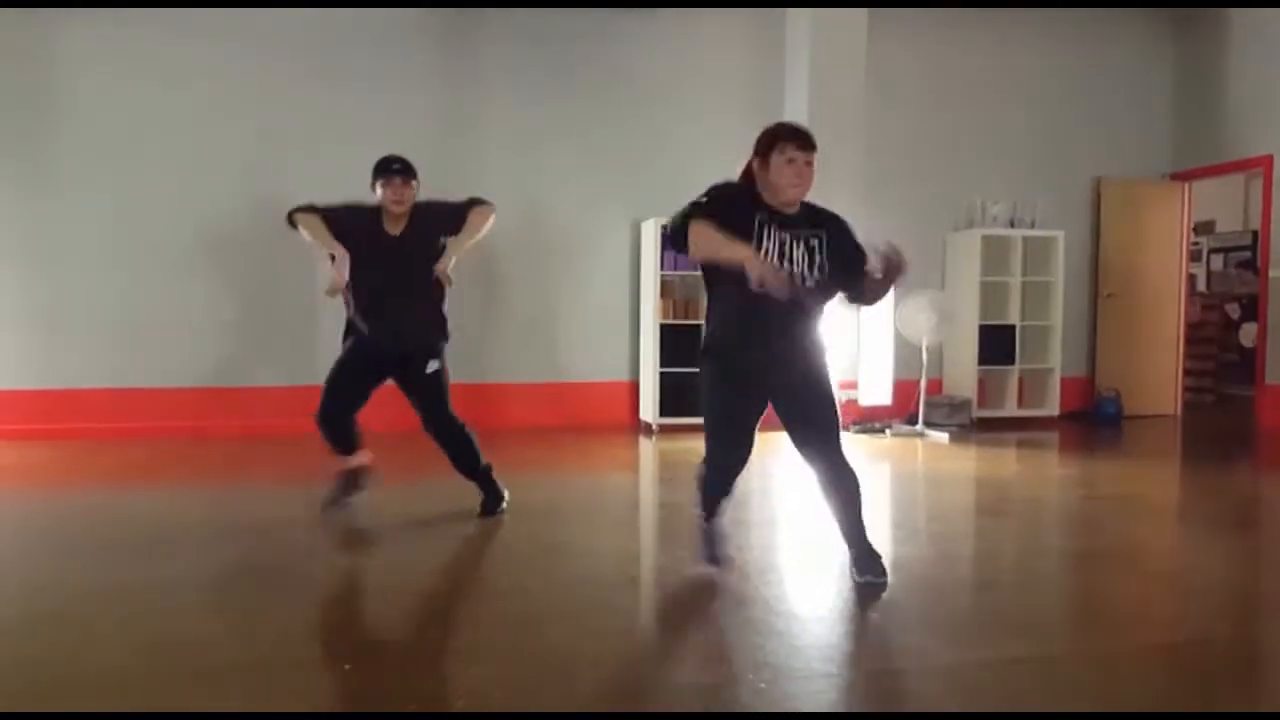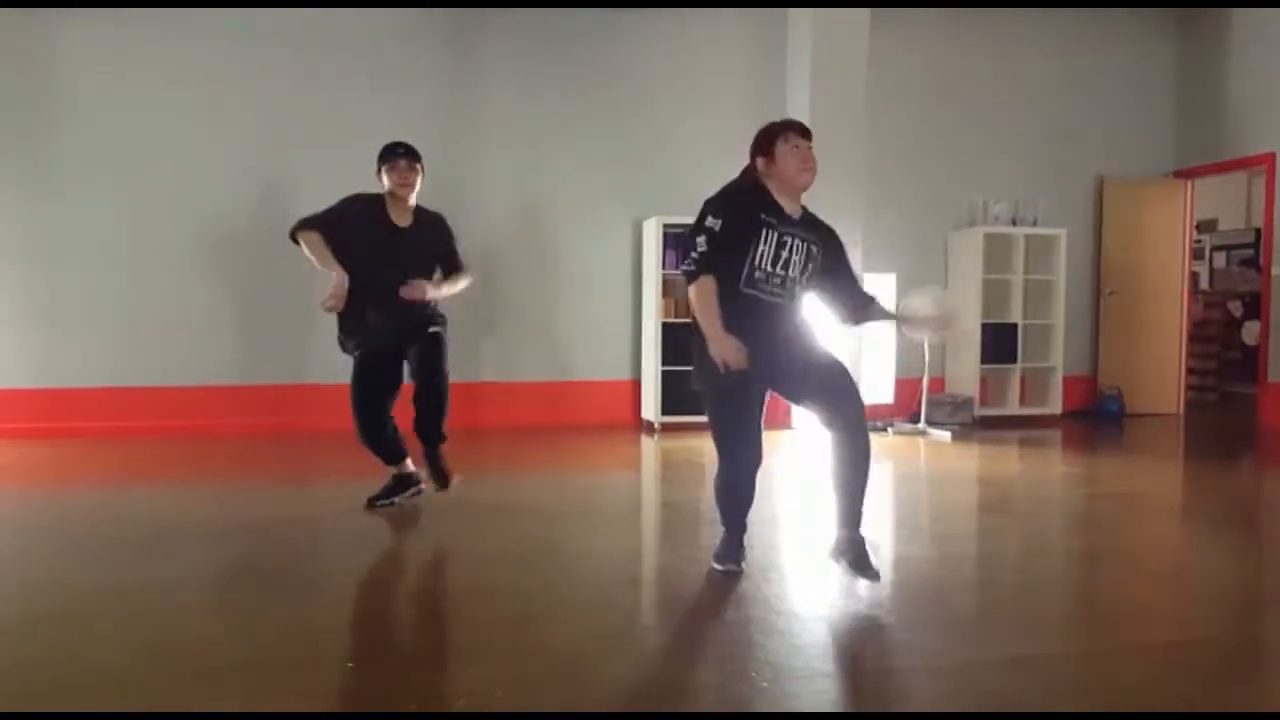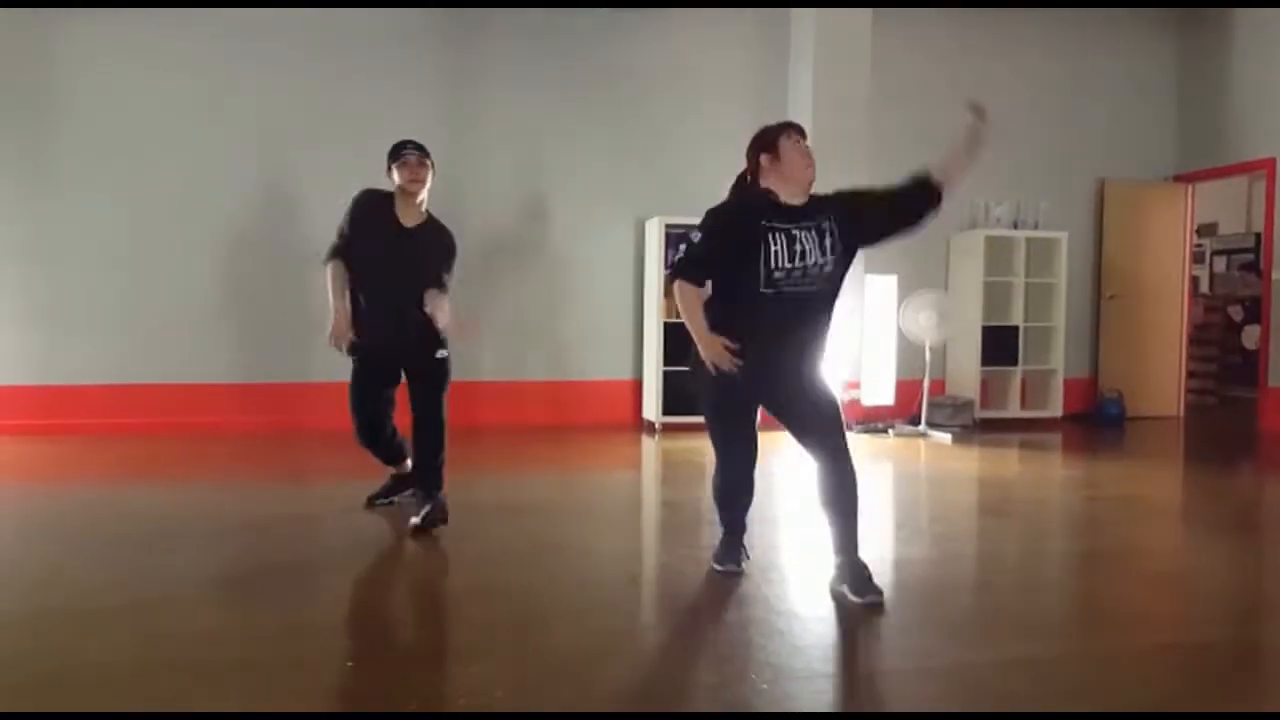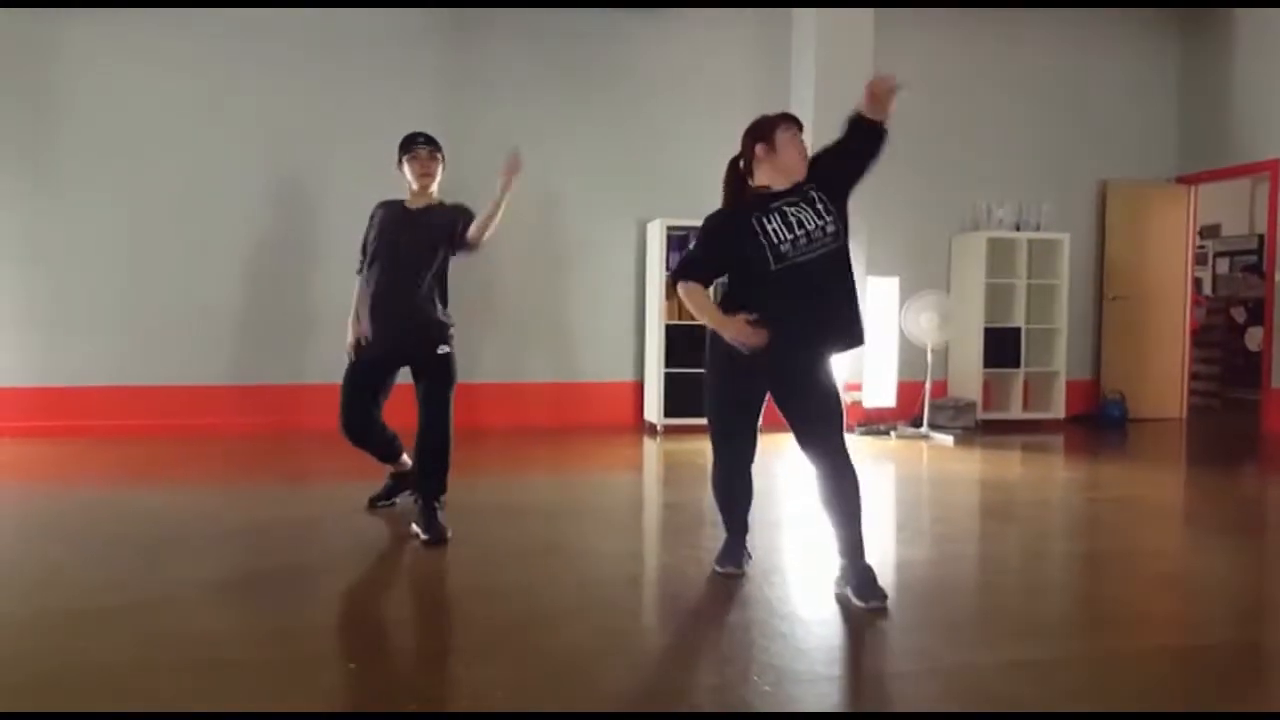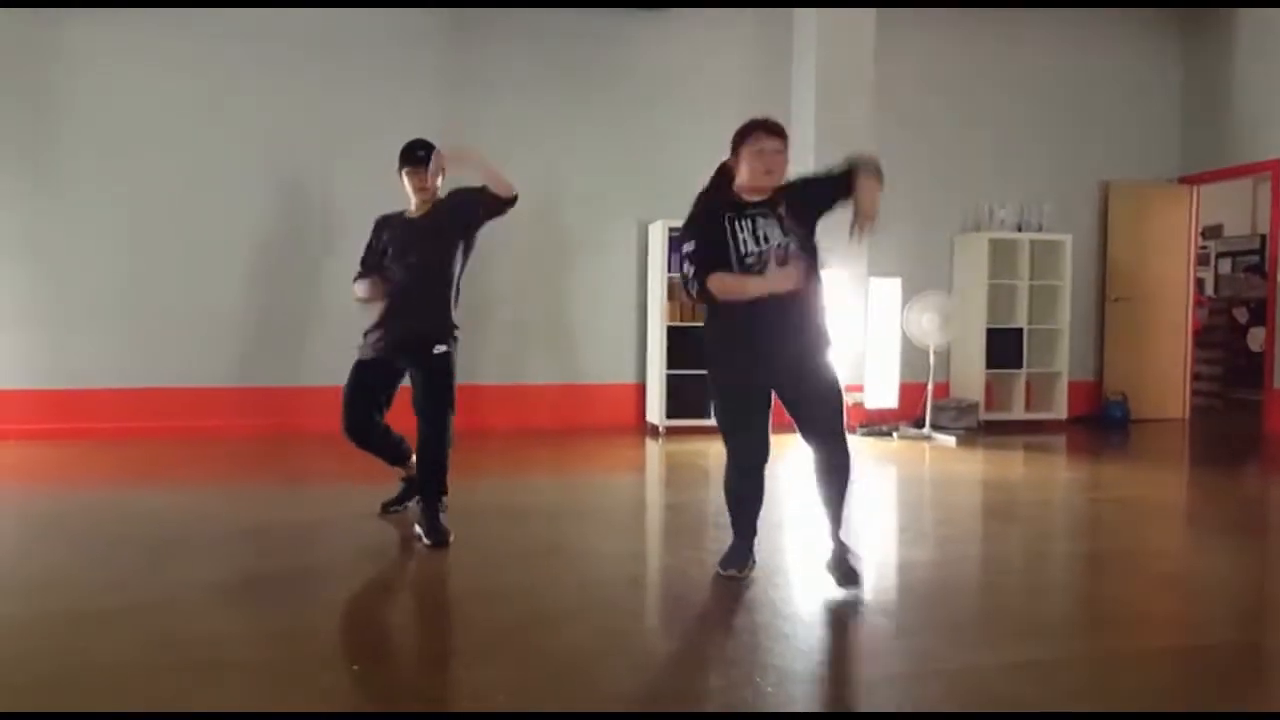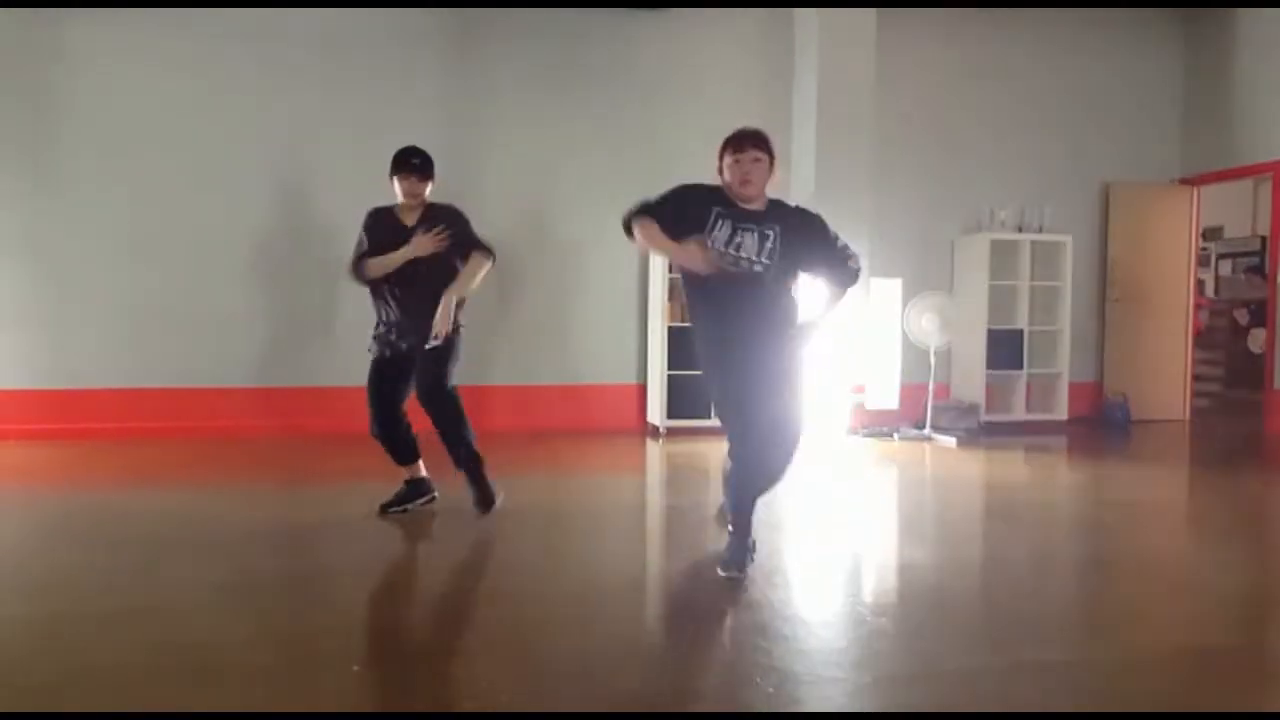
dt=0.2s
person 1, frame 1
left shoulder: (827, 228)
right shoulder: (730, 202)
left elbow: (862, 290)
right elbow: (685, 230)
left wrist: (888, 276)
right wrist: (748, 256)
left hip: (797, 360)
right hip: (732, 356)
left knee: (828, 457)
right knee: (726, 455)
left ankle: (859, 545)
right ankle: (707, 529)
person 1, frame 2
left shoulder: (820, 236)
right shoulder: (734, 205)
left elbow: (851, 302)
right elbow: (700, 270)
left wrist: (911, 319)
right wrist: (716, 338)
left hip: (790, 347)
right hip: (726, 352)
left knee: (851, 421)
right knee: (738, 454)
left ankle: (849, 538)
right ankle: (732, 537)
person 1, frame 3
left shoulder: (841, 213)
right shoulder: (736, 218)
left elbow: (917, 199)
right elbow: (685, 275)
left wrist: (970, 145)
right wrist: (702, 335)
left hip: (796, 366)
right hip: (728, 364)
left knee: (834, 455)
right knee: (734, 461)
left ankle: (849, 565)
right ankle: (731, 539)
person 1, frame 4
left shoulder: (826, 182)
right shoulder: (732, 218)
left elbow: (865, 133)
right elbow: (686, 280)
left wrist: (877, 100)
right wrist: (721, 324)
left hip: (806, 354)
right hip: (739, 352)
left knee: (830, 454)
right knee: (732, 455)
left ankle: (853, 564)
right ankle: (734, 540)
person 1, frame 5
left shoulder: (798, 198)
right shoulder: (709, 213)
left elbow: (857, 171)
right elbow: (701, 280)
left wrist: (867, 195)
right wrist: (768, 284)
left hip: (801, 349)
right hip: (735, 354)
left knee: (831, 442)
right knee: (746, 454)
left ankle: (836, 543)
right ankle: (743, 541)
person 1, frame 6
left shoulder: (798, 223)
right shoulder: (697, 203)
left elbow: (847, 266)
right elbow: (638, 221)
left wrist: (818, 320)
right wrist: (675, 251)
left hip: (775, 349)
right hip: (724, 351)
left knee: (780, 443)
right knee: (748, 444)
left ankle: (737, 516)
right ankle: (739, 533)
person 2, frame 1
left shoulder: (431, 217)
right shoulder: (356, 219)
left elbow: (484, 209)
right elbow: (300, 216)
left wrist: (454, 251)
right wrist: (339, 253)
left hip: (419, 342)
right hip: (367, 339)
left knee: (438, 419)
right knee: (332, 411)
left ankle: (486, 482)
right ankle: (354, 467)
person 2, frame 2
left shoulder: (435, 225)
right shoulder: (357, 209)
left elbow: (460, 276)
right elbow: (304, 232)
left wrist: (435, 290)
right wrist: (336, 273)
left hip: (420, 323)
right hip: (372, 332)
left knee: (431, 378)
right knee: (370, 418)
left ankle: (434, 454)
right ankle: (405, 472)
person 2, frame 3
left shoulder: (440, 238)
right shoulder: (364, 206)
left elbow: (434, 287)
right elbow: (337, 258)
left wrist: (442, 316)
right wrist: (340, 310)
left hip: (420, 333)
right hip: (371, 335)
left knee: (429, 410)
right knee: (371, 422)
left ankle: (430, 498)
right ankle: (404, 472)
person 2, frame 4
left shoulder: (453, 215)
right shoulder: (384, 213)
left elbow: (475, 237)
right elbow: (365, 268)
left wrist: (505, 185)
right wrist: (354, 319)
left hip: (428, 331)
right hip: (378, 333)
left knee: (435, 416)
right knee: (356, 419)
left ankle: (428, 508)
right ankle: (402, 468)
person 2, frame 5
left shoulder: (457, 207)
right shoulder: (386, 225)
left elbow: (505, 195)
right elbow: (362, 283)
left wrist: (468, 161)
right wrist: (368, 289)
left hip: (431, 334)
right hip: (385, 335)
left knee: (433, 415)
right knee: (358, 421)
left ankle: (431, 512)
right ankle: (415, 473)
person 2, frame 6
left shoulder: (448, 218)
right shoulder: (378, 220)
left elbow: (482, 256)
right elbow: (362, 271)
left wrist: (452, 296)
right wrist: (410, 252)
left hip: (434, 330)
right hip: (391, 333)
left knee: (434, 394)
right knee: (383, 416)
left ankle: (474, 473)
right ankle: (418, 481)
